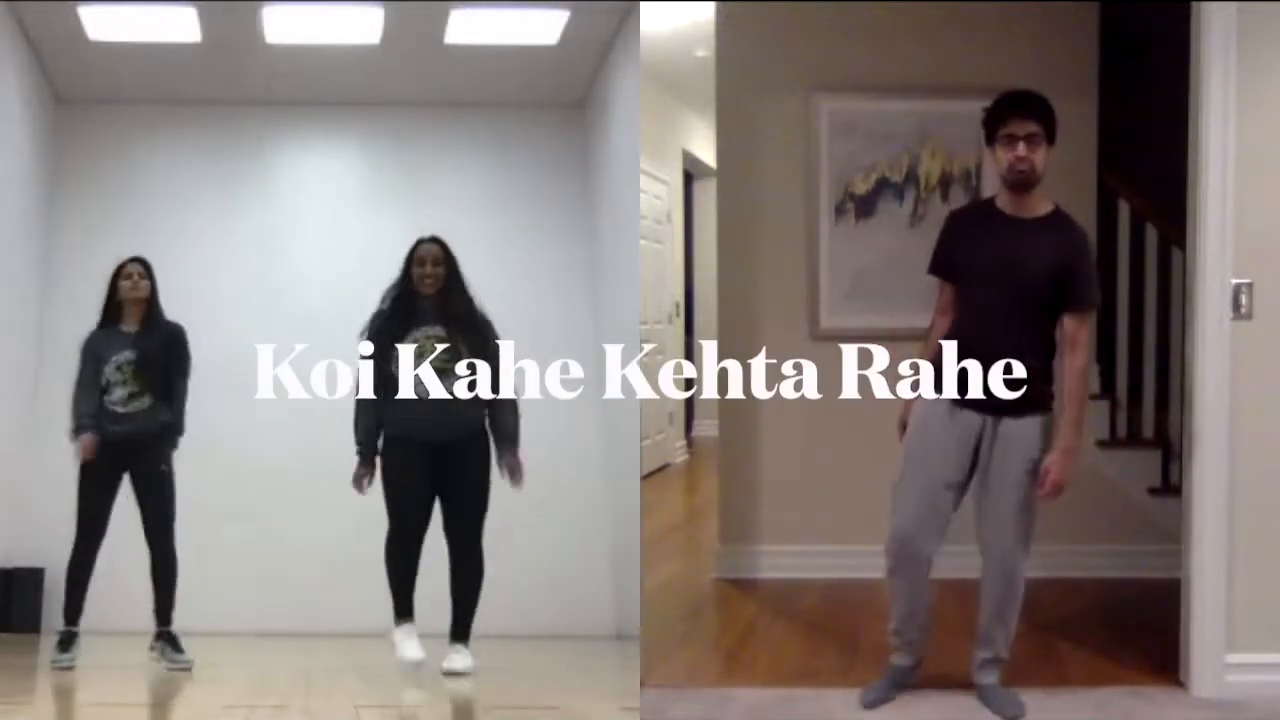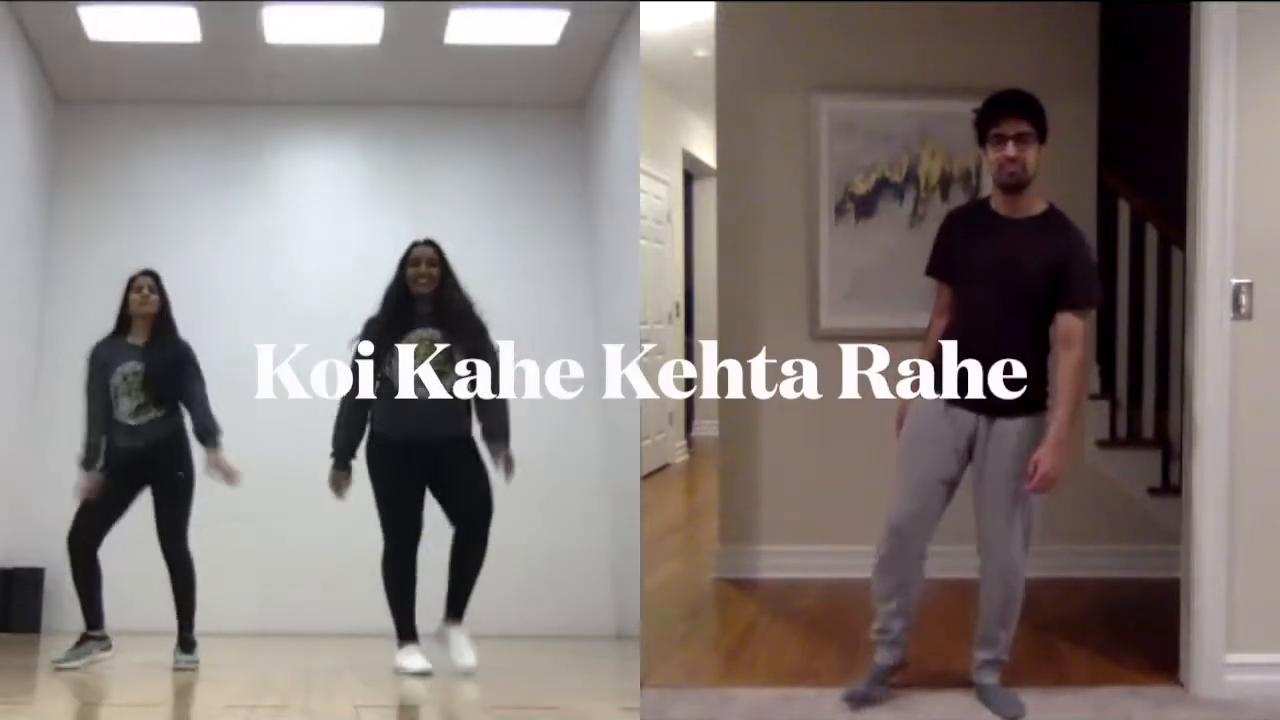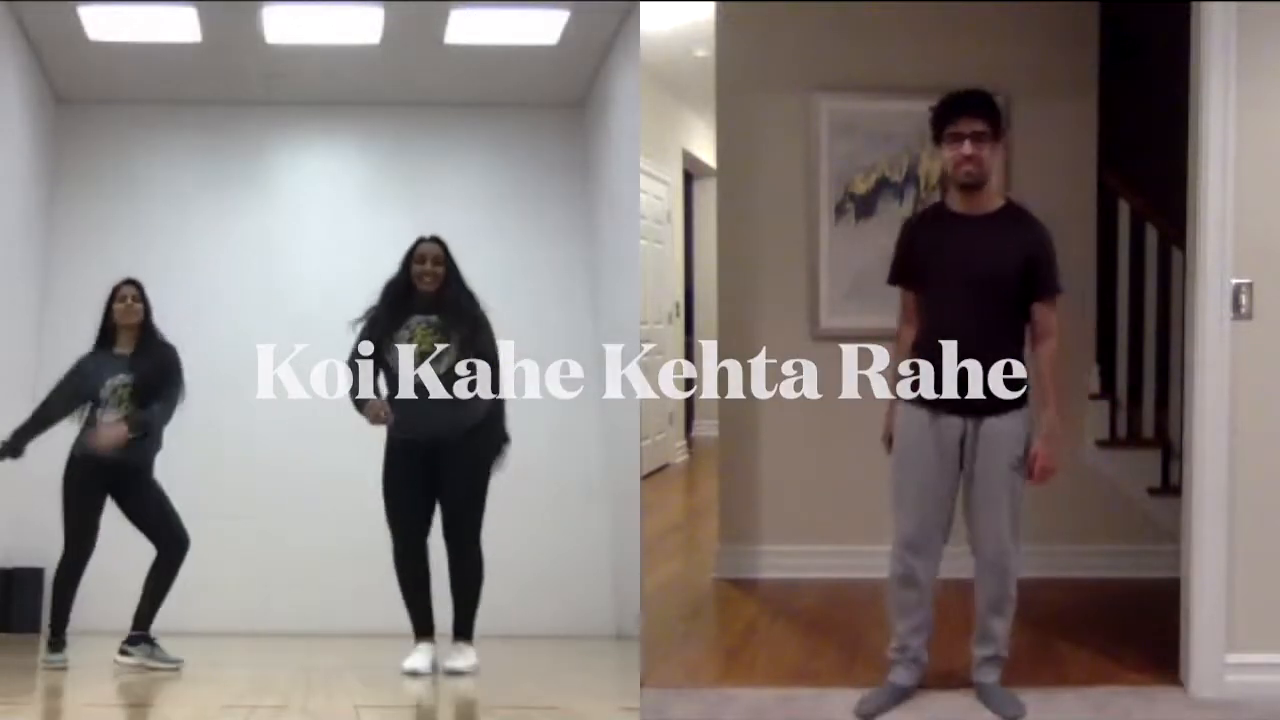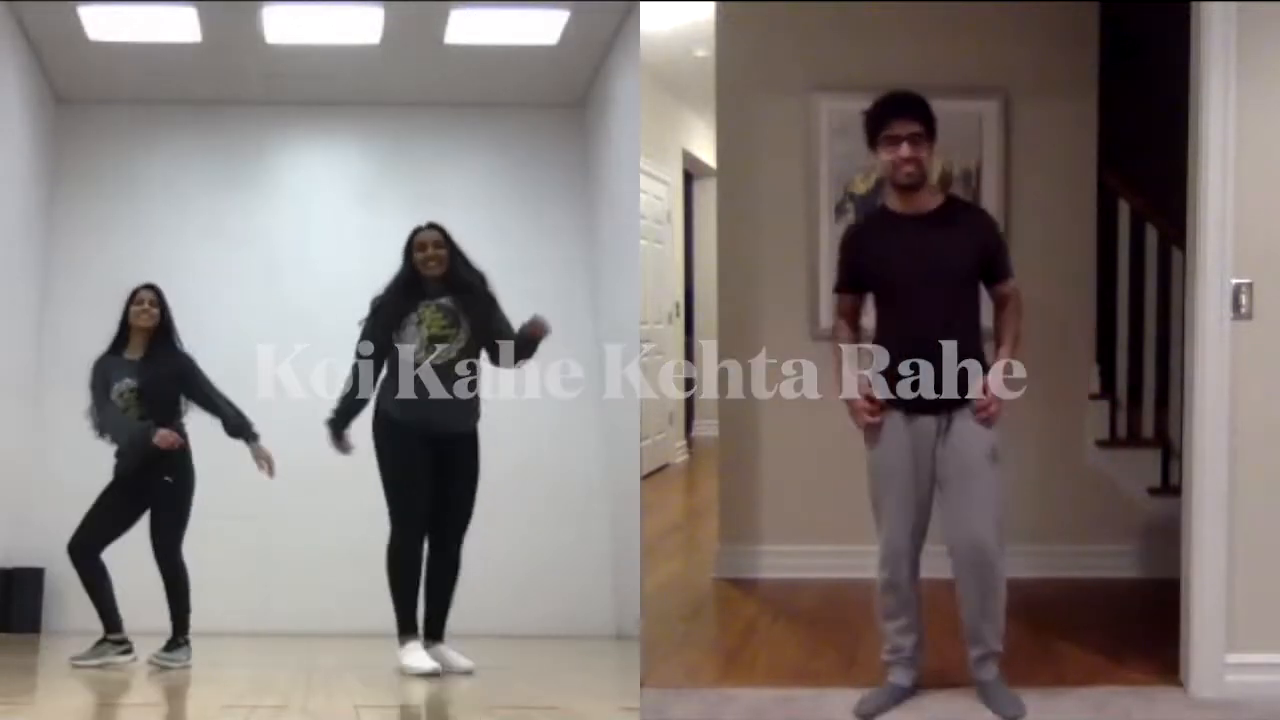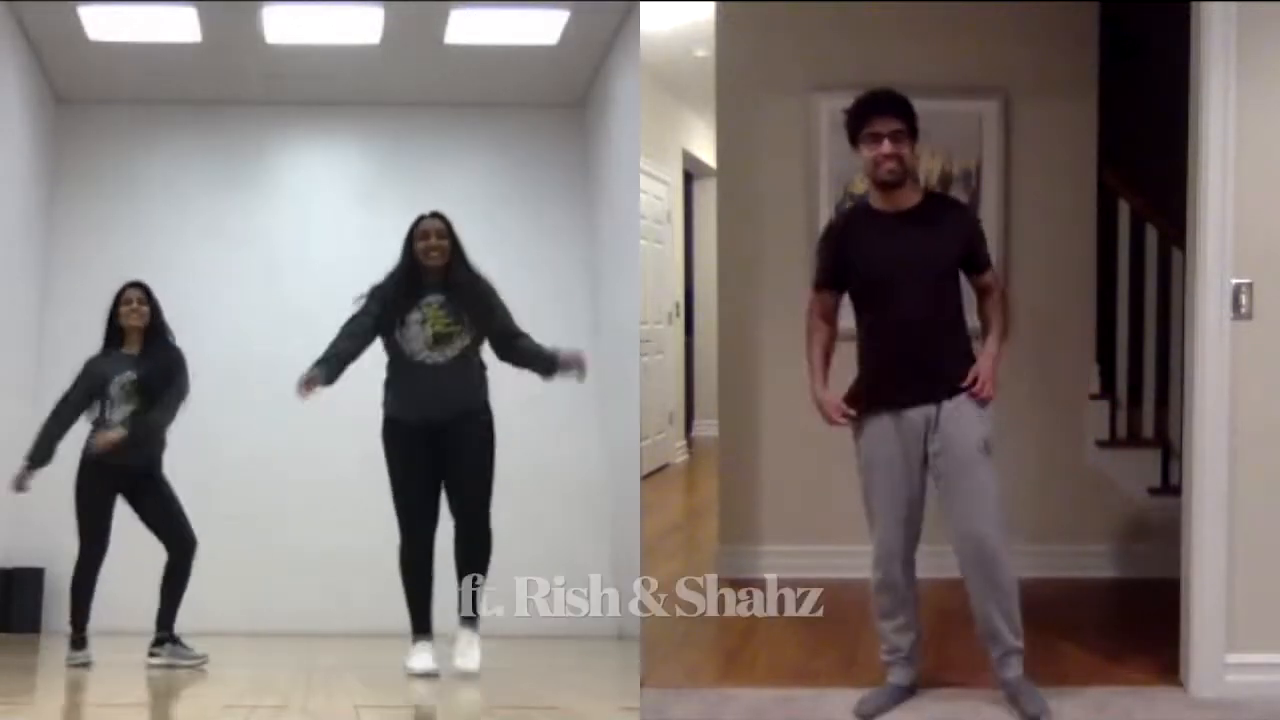
dt=0.4s
person 1, frame 1
left shoulder: (1069, 242)
right shoulder: (963, 224)
left elbow: (1075, 348)
left wrist: (1065, 443)
right wrist: (916, 393)
left hip: (1021, 418)
right hip: (948, 403)
left knee: (1005, 551)
right knee: (908, 536)
right ankle: (903, 659)
person 1, frame 2
left shoulder: (1064, 242)
right shoulder: (959, 225)
left elbow: (1070, 345)
left wrist: (1057, 438)
right wrist: (914, 391)
left hip: (1017, 416)
right hip: (944, 402)
left knee: (1005, 552)
right knee: (903, 527)
right ankle: (886, 652)
person 1, frame 3
left shoulder: (1027, 234)
right shoulder: (919, 230)
left elbow: (1045, 336)
left wrist: (1047, 429)
right wrist: (894, 403)
left hip: (1001, 415)
right hip: (926, 410)
left knee: (996, 549)
right knee: (913, 545)
right ankle: (904, 669)
person 1, frame 4
left shoulder: (974, 225)
right shoulder: (863, 236)
left elbow: (1008, 302)
right elbow: (845, 319)
left wrist: (1001, 373)
right wrist: (852, 382)
left hip: (965, 410)
right hip: (895, 413)
left knee: (978, 543)
right knee: (896, 548)
left ankle: (987, 668)
person 1, frame 5
left shoulder: (955, 218)
right shoulder: (845, 233)
left elbow: (990, 289)
right elbow: (820, 314)
left wrist: (991, 352)
right wrist: (819, 385)
left hip: (955, 402)
right hip: (880, 410)
left knee: (981, 537)
right knee: (891, 547)
left ankle: (1010, 667)
person 2, frame 1
left shoulder: (473, 325)
right shoulder: (386, 324)
left elbow: (499, 388)
right elbow: (370, 392)
left wrist: (508, 446)
right wrist: (366, 453)
left hip: (465, 446)
right hip: (406, 445)
left knee: (466, 540)
right knee: (405, 528)
left ankle: (460, 643)
right ankle: (404, 621)
person 2, frame 2
left shoulder: (466, 325)
right shoulder: (381, 327)
left elbow: (490, 386)
right elbow: (356, 393)
left wrist: (498, 439)
right wrist: (342, 457)
left hip: (452, 443)
right hip: (393, 447)
left knee: (475, 521)
right knee: (402, 540)
left ankle: (453, 623)
right ankle: (407, 644)
person 2, frame 3
left shoulder: (468, 316)
right shoulder: (383, 318)
left elbow: (491, 377)
right elbow: (357, 370)
left wrist: (496, 436)
right wrist: (367, 400)
left hip: (465, 440)
right hip: (407, 443)
left knee: (462, 536)
right knee: (407, 538)
left ankle: (463, 642)
right ankle: (423, 642)
person 2, frame 4
left shoulder: (474, 299)
right shoulder: (390, 305)
left elbow: (506, 352)
right elbow: (366, 366)
left wrist: (530, 337)
right wrist: (339, 420)
left hip: (458, 433)
right hip: (400, 429)
left knee: (448, 536)
right knee: (409, 527)
left ankle: (435, 640)
right ankle: (410, 641)
person 2, frame 5
left shoulder: (476, 293)
right shoulder: (390, 297)
left elbow: (513, 343)
right elbow: (354, 335)
left wrist: (555, 361)
right wrist: (323, 370)
left hip: (467, 420)
right hip: (406, 424)
left knee: (471, 512)
right knee: (416, 527)
left ankle: (468, 625)
right ankle: (421, 640)
person 3, frame 1
left shoulder: (171, 336)
right shoulder: (98, 340)
left elbow: (177, 393)
right elbow: (86, 391)
left wrist: (171, 441)
right wrist: (83, 433)
left hip: (151, 447)
right hip: (104, 448)
left knee: (161, 538)
right knee: (88, 538)
left ankle: (165, 635)
right ankle: (69, 634)
person 3, frame 2
left shoulder: (177, 351)
right shoulder: (104, 352)
left elbow: (195, 400)
right elbow: (97, 412)
left wrist: (213, 449)
right wrist: (89, 467)
left hip: (169, 457)
right hip: (120, 461)
left knee: (174, 546)
right knee: (80, 539)
left ankle: (186, 641)
right ankle: (95, 635)
person 3, frame 3
left shoulder: (164, 358)
right shoulder: (93, 363)
left elbow: (165, 408)
right elbow: (52, 407)
left wrist: (127, 429)
left hip: (136, 472)
right hip: (87, 468)
left knee: (176, 542)
right knee: (77, 551)
left ankle: (138, 638)
right ankle: (56, 640)
person 3, frame 4
left shoulder: (174, 361)
right shoulder: (105, 367)
left elbow: (213, 400)
right elbow: (107, 420)
left wrist: (251, 440)
right wrist: (149, 434)
left hip: (171, 468)
right hip: (132, 470)
left knee: (166, 552)
right knee: (82, 547)
left ankle: (180, 640)
right ankle: (116, 638)
person 3, frame 5
left shoulder: (169, 359)
right shoulder: (99, 363)
left elbow: (167, 409)
right elbow: (65, 412)
left wrist: (124, 432)
right wrist: (33, 462)
left hip: (144, 470)
right hip: (98, 468)
left knee: (183, 544)
right knee: (92, 553)
left ankle: (163, 639)
right ankle: (78, 640)
